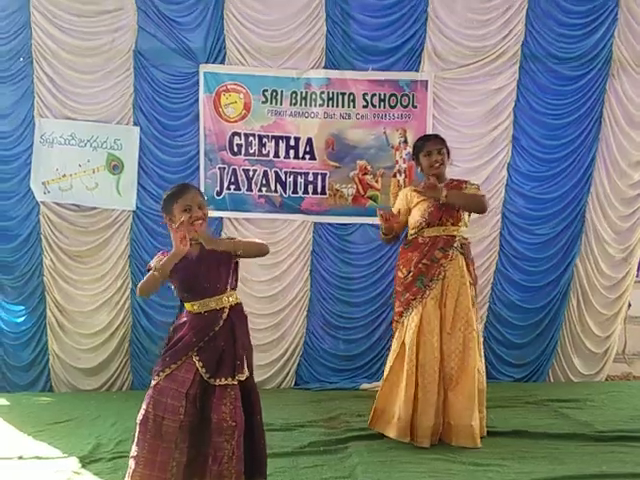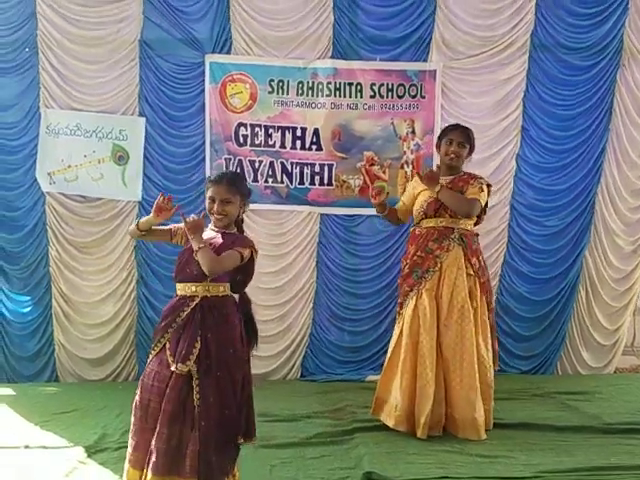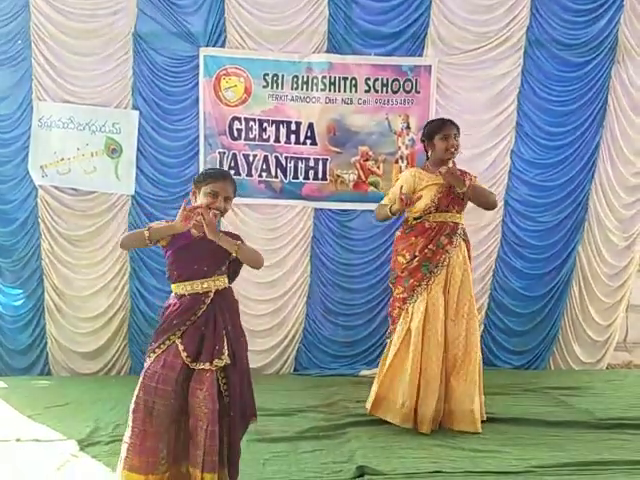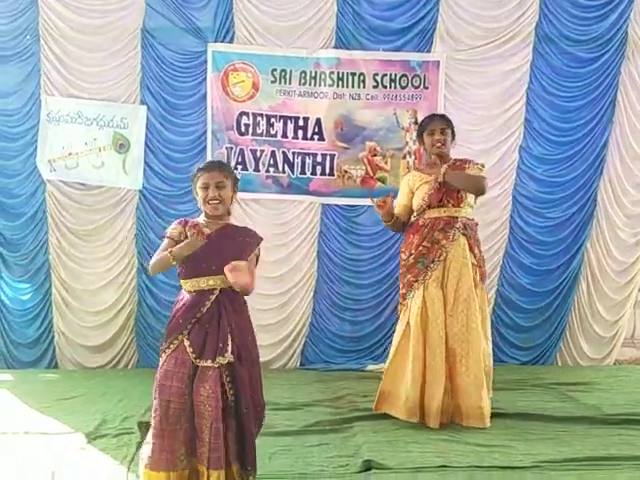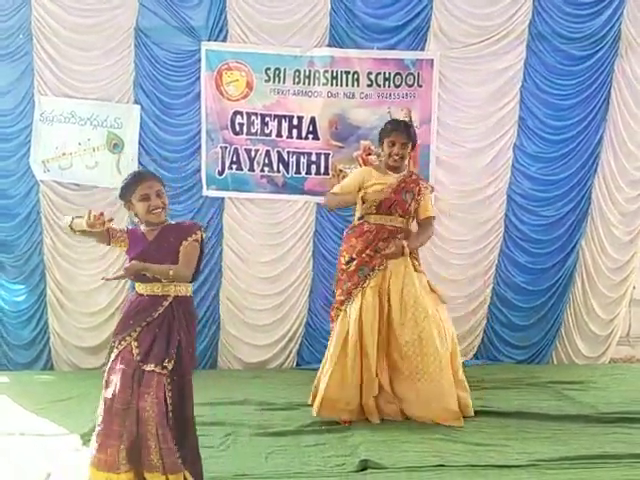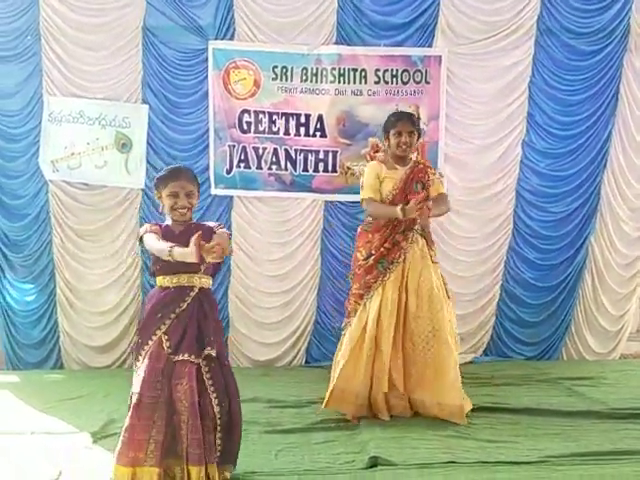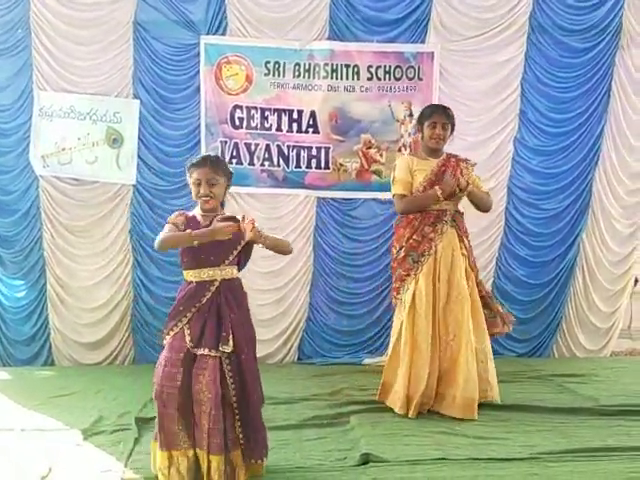
dt=0.7s
person 1, frame 1
left shoulder: (463, 187)
right shoulder: (409, 194)
left elbow: (482, 205)
right elbow: (391, 236)
left wrist: (441, 194)
right wrist: (386, 227)
left hip: (456, 273)
right hip: (419, 272)
left knee: (457, 342)
right knee: (419, 339)
left ankle: (456, 419)
right ankle: (418, 418)
person 1, frame 2
left shoulder: (476, 183)
right shoulder: (419, 181)
left elbow: (469, 210)
right elbow: (399, 217)
left wrist: (438, 188)
right wrist: (381, 206)
left hip: (460, 265)
right hip: (422, 264)
left knee: (459, 334)
right knee: (420, 332)
left ankle: (461, 412)
right ankle: (422, 411)
person 1, frame 3
left shoulder: (463, 177)
right shoulder: (412, 176)
left elbow: (491, 202)
right elbow: (379, 213)
left wrist: (460, 183)
right wrist: (397, 208)
left hip: (453, 259)
right hip: (418, 258)
left knee: (455, 328)
right knee: (417, 325)
left ankle: (451, 405)
right ankle: (411, 404)
person 1, frame 4
left shoulder: (466, 167)
right shoulder: (412, 178)
left elbow: (481, 187)
right elbow: (400, 224)
left wrist: (441, 172)
right wrist: (386, 215)
left hip: (461, 255)
right hip: (422, 255)
left knee: (463, 325)
right knee: (422, 322)
left ankle: (460, 401)
right ankle: (418, 400)
person 1, frame 5
left shoulder: (418, 184)
right shoulder: (365, 174)
left elbow: (428, 225)
right elbow: (330, 199)
left wrist: (410, 244)
right wrist: (363, 198)
left hip: (399, 261)
right hip: (361, 261)
left knee: (420, 326)
right knee: (357, 328)
left ankle: (426, 401)
right ankle: (347, 403)
person 1, frame 6
left shoulder: (426, 172)
right shoulder: (375, 169)
left elbow: (443, 204)
right elbow: (369, 207)
left wrist: (425, 212)
right wrist: (403, 211)
left hip: (417, 255)
right hip: (378, 256)
left knee: (430, 322)
right knee: (373, 324)
left ankle: (428, 396)
right ankle: (361, 398)
person 1, frame 7
left shoulder: (460, 165)
right shoulder: (406, 163)
left elbow: (486, 204)
right elbow: (402, 204)
left wrist: (463, 187)
right wrist: (441, 191)
left hip: (452, 248)
right hip: (415, 249)
left knee: (455, 317)
right knee: (418, 318)
left ankle: (451, 392)
right ankle: (411, 393)
person 2, frame 1
left shoulder: (226, 247)
right shoulder: (172, 258)
left elbow: (263, 249)
right elbow: (144, 291)
left wrist: (215, 244)
right wrist: (177, 254)
left hip: (228, 339)
right hip: (192, 340)
left knee: (225, 421)
right knee: (165, 415)
person 2, frame 2
left shoulder: (241, 244)
right shoulder: (189, 232)
left elbow: (213, 267)
right elbow: (135, 233)
left wrist: (197, 238)
right wrist: (154, 218)
left hip: (214, 328)
right hip: (179, 326)
left knee: (205, 408)
right knee: (156, 401)
person 2, frame 3
left shoulder: (228, 239)
right shoulder: (170, 231)
left elbow: (257, 261)
right elbow: (125, 243)
left wrist: (216, 236)
right wrist: (175, 226)
left hip: (217, 323)
right hip: (180, 321)
left knee: (210, 404)
right knee: (159, 397)
person 2, frame 4
left shoulder: (245, 238)
right shoulder: (183, 229)
left elbow: (247, 287)
right elbow: (153, 267)
left wrist: (240, 280)
right wrist: (187, 246)
left hip: (228, 323)
right hip: (188, 320)
left knee: (218, 402)
right knee: (174, 399)
person 2, frame 5
left shoulder: (188, 231)
right shoulder: (129, 236)
left elbow: (184, 272)
right elbow: (69, 225)
left wrist: (142, 268)
right wrist: (89, 225)
left hip: (173, 324)
right hip: (136, 321)
left knee: (160, 400)
right knee: (122, 398)
person 2, frame 6
left shoulder: (211, 230)
right shoulder: (153, 230)
left elbow: (222, 246)
right elbow: (159, 248)
left wrist: (212, 251)
right wrist: (188, 253)
left hip: (199, 317)
right hip: (161, 317)
left knee: (208, 393)
right knee: (152, 393)
person 2, frame 7
left shoulder: (240, 225)
right shoulder: (181, 220)
left elbow: (285, 248)
right elbow: (162, 241)
left wrist: (256, 238)
right wrist: (211, 233)
left hip: (228, 308)
right hip: (190, 307)
left knee: (221, 384)
right knee: (173, 379)
